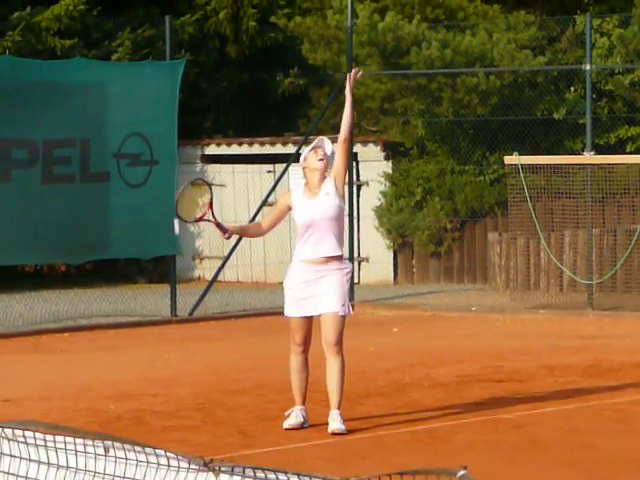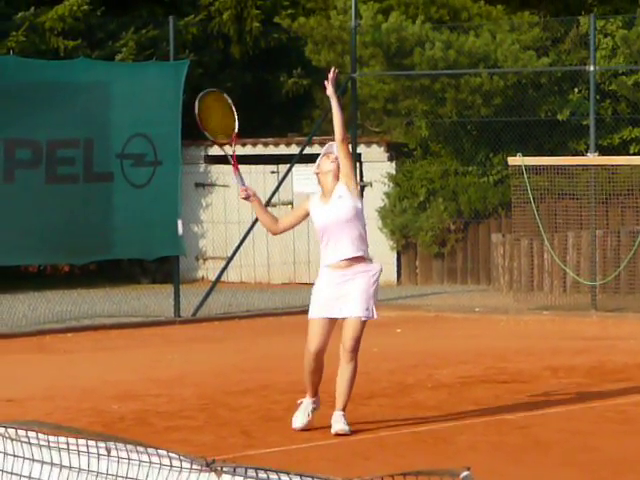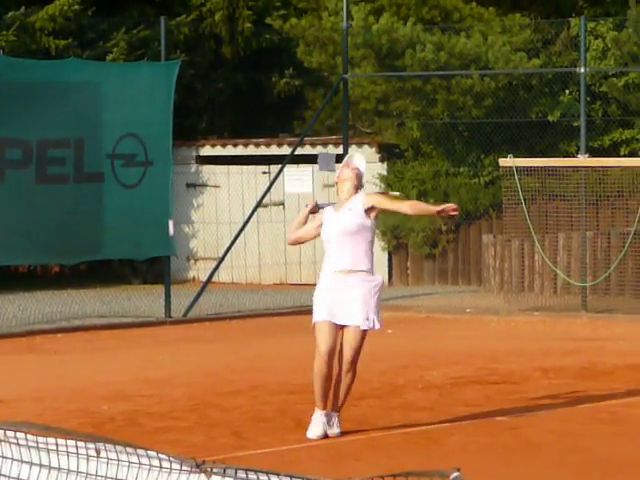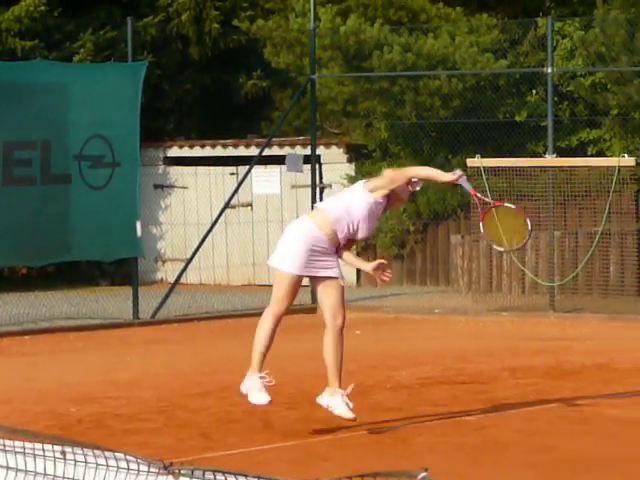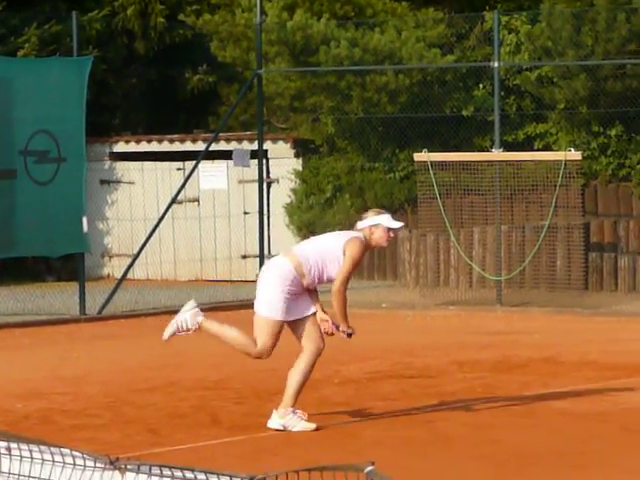
dt=0.3s
person 1, frame 1
left shoulder: (336, 182)
right shoulder: (292, 197)
left elbow: (344, 139)
right elbow: (262, 227)
left wrist: (348, 95)
right wrist: (237, 229)
left hip: (333, 273)
right hip: (302, 274)
left knee: (333, 345)
right knee: (299, 346)
left ankle: (335, 414)
right ankle: (299, 410)
person 1, frame 2
left shoulder: (349, 186)
right shoulder: (311, 203)
left elbow: (341, 138)
right elbow: (276, 226)
left wrist: (333, 96)
right wrist: (255, 200)
left hip: (359, 277)
right hip: (329, 279)
left knee: (349, 351)
right knee: (314, 350)
left ankle: (339, 414)
right ankle: (310, 400)
person 1, frame 3
left shoulder: (366, 200)
right shoulder: (328, 216)
left elbow: (403, 206)
right elbow: (292, 237)
left wrist: (437, 209)
right wrist: (307, 212)
left hip: (361, 286)
right hip: (330, 287)
left knee: (350, 358)
right knee: (324, 353)
left ankle: (335, 414)
right ankle: (319, 412)
person 1, frame 4
left shoulder: (377, 212)
right shoulder: (375, 187)
left elbow: (341, 250)
right elbow: (410, 171)
left wrist: (367, 265)
right wrist: (443, 176)
left hip: (326, 249)
right hip: (305, 237)
left knee: (336, 319)
right knee: (278, 308)
left ankle: (333, 392)
right ankle: (253, 376)
person 1, frame 5
left shoulder: (347, 244)
right shoulder: (358, 243)
right elbow: (338, 288)
left wrist: (320, 313)
right wrist: (343, 322)
left hip: (295, 286)
right hip: (278, 279)
left knee: (315, 347)
right knee: (256, 350)
left ankle: (284, 412)
right ankle: (196, 319)
